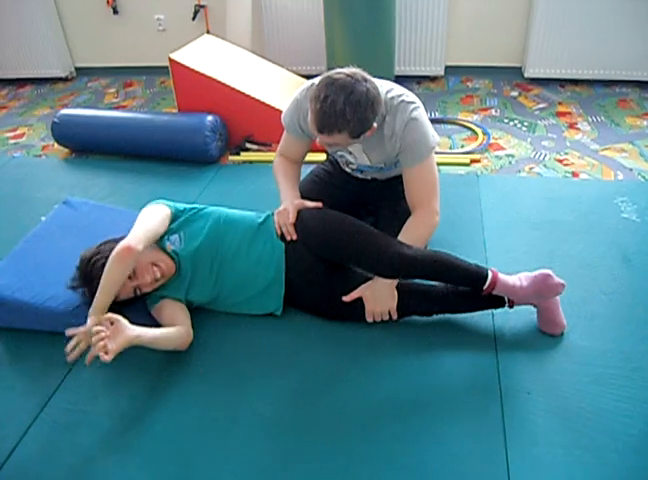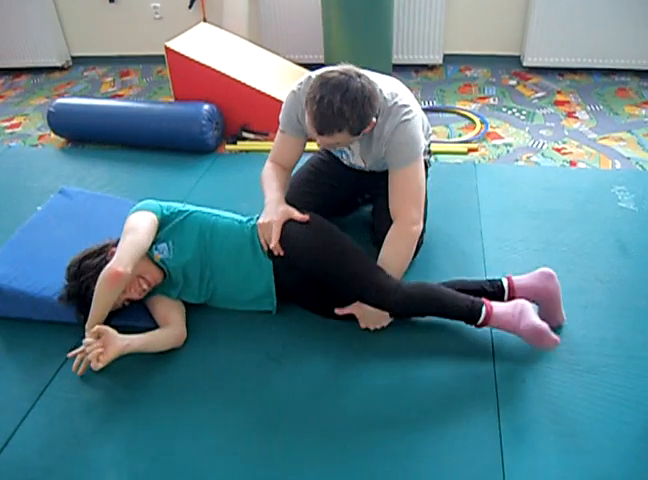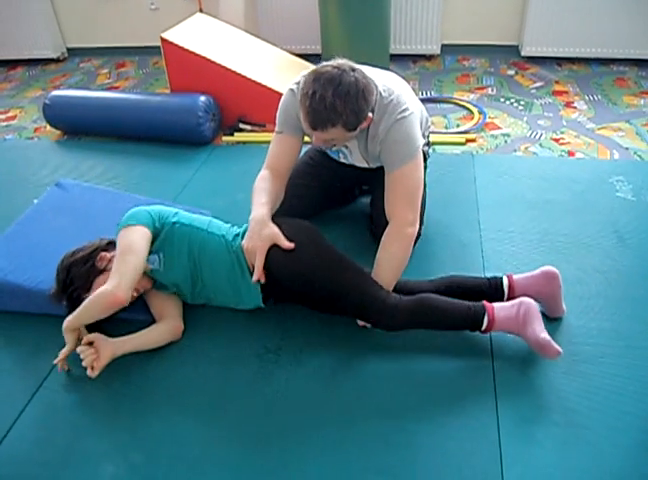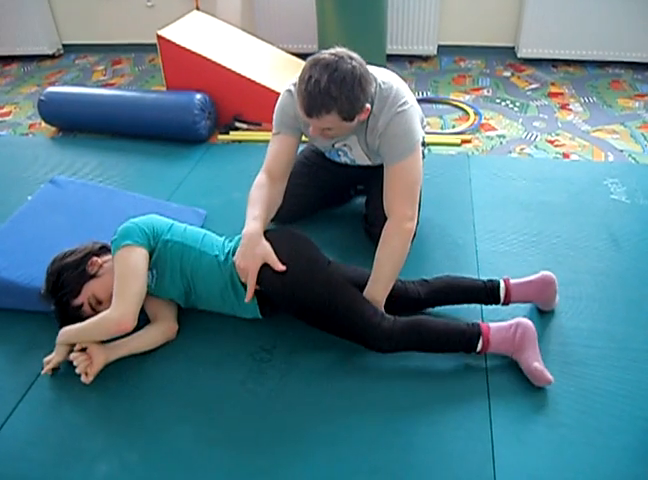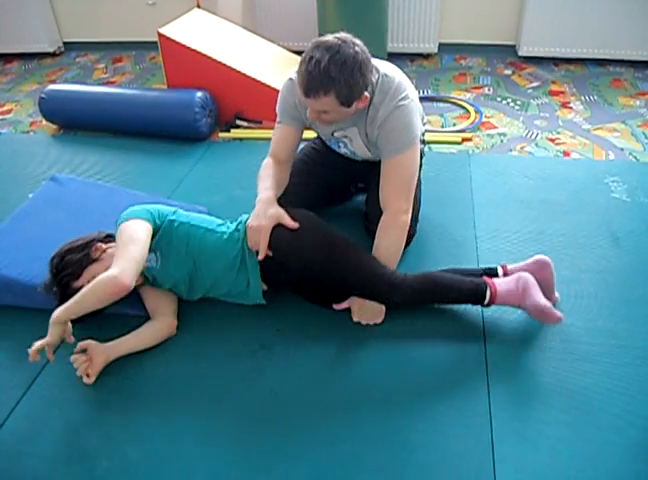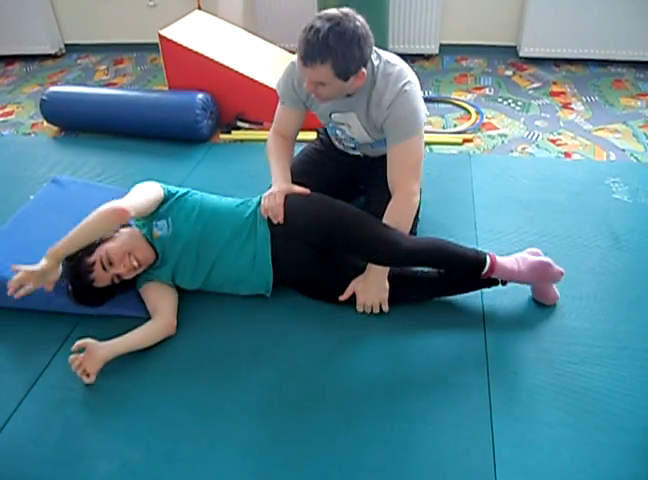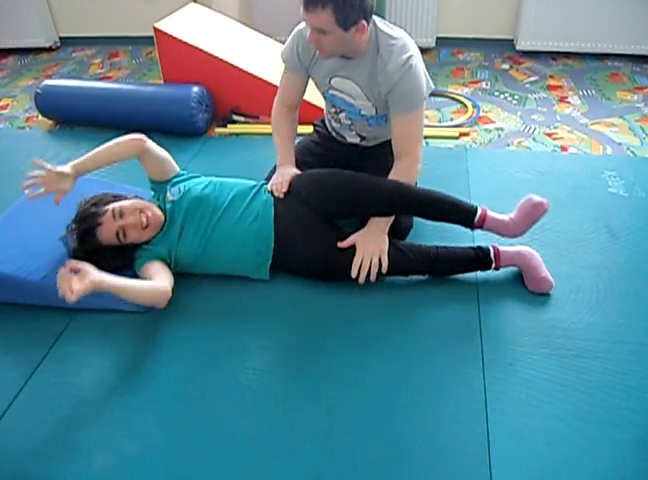
dt=0.4s
person 1, frame 1
left shoulder: (158, 211)
right shoulder: (164, 295)
left elbow: (130, 247)
right elbow: (182, 334)
left wrist: (97, 314)
right wrist: (129, 334)
left hip: (295, 237)
right hip: (295, 291)
left knee: (399, 261)
right knee: (410, 303)
left ankle: (510, 284)
right ankle: (516, 299)
person 1, frame 2
left shoulder: (145, 213)
right shoulder: (161, 289)
left elbow: (118, 270)
right elbow: (175, 332)
left wrist: (91, 324)
right wrist: (118, 343)
left hip: (287, 244)
right hip: (285, 290)
left knee: (390, 294)
right knee: (401, 304)
left ankle: (504, 312)
right ankle: (520, 286)
person 1, frame 3
left shoulder: (136, 221)
right shoulder: (153, 282)
left elbow: (118, 292)
right elbow: (171, 325)
left wrist: (74, 323)
right wrist: (111, 346)
left hip: (279, 253)
right hip: (275, 288)
left knee: (389, 311)
right knee: (408, 292)
left ankle: (510, 315)
right ankle: (522, 285)
person 1, frame 4
left shoulder: (130, 235)
right shoulder: (147, 281)
left elbow: (123, 319)
right elbow: (166, 326)
left wrist: (68, 335)
right wrist: (104, 352)
left hip: (273, 266)
right hip: (268, 290)
left knee: (380, 331)
right knee: (408, 295)
left ankle: (503, 336)
right ankle: (516, 288)
person 1, frame 5
left shoulder: (135, 218)
right shoulder: (151, 280)
left elbow: (117, 275)
right elbow: (166, 322)
left wrist: (63, 313)
right wrist: (106, 350)
left hip: (278, 244)
right hip: (280, 282)
left knee: (392, 288)
right knee: (393, 298)
left ankle: (508, 287)
right ankle: (512, 274)
person 1, frame 6
left shoulder: (153, 206)
right shoulder: (151, 278)
left elbow: (118, 208)
right elbow: (165, 324)
left wrist: (52, 259)
right wrist: (103, 350)
left hip: (284, 222)
right hip: (282, 273)
left knee: (394, 248)
right knee: (395, 286)
left ankle: (508, 264)
right ankle: (506, 278)
person 1, frame 7
left shoulder: (167, 190)
right shoulder: (151, 257)
left elbow: (139, 142)
right elbow: (160, 293)
left wrist: (72, 171)
right wrist: (97, 279)
left hip: (285, 200)
right hip: (286, 253)
left knee: (390, 193)
right knee: (398, 259)
left ankle: (498, 221)
right ankle: (502, 258)
person 2, frame 1
left shoulder: (408, 119)
right shoulder: (306, 99)
left elbow: (427, 212)
right elbow: (285, 158)
left wrist: (386, 280)
right wrist: (289, 198)
left hip: (396, 176)
right hip: (344, 170)
right knee: (288, 225)
left ankle: (377, 211)
right ankle: (362, 210)
person 2, frame 2
left shoulder: (401, 119)
right shoulder: (301, 95)
left elbow: (409, 222)
right elbow: (277, 164)
right wrist: (274, 202)
left hip: (401, 162)
right hip: (340, 160)
left knee: (404, 248)
right knee: (286, 221)
left ankle: (375, 198)
right ankle: (361, 196)
person 2, frame 3
left shoulder: (397, 118)
right shoulder: (297, 97)
left elbow: (405, 224)
right elbow: (273, 171)
right wrist: (260, 218)
left hip: (396, 155)
right hip: (336, 157)
left knee: (393, 231)
right knee: (284, 206)
left ankle: (373, 190)
right ankle: (356, 188)
person 2, frame 4
left shoulder: (397, 112)
right shoulder: (294, 98)
left elbow: (402, 220)
right elbow: (271, 176)
left wrist: (372, 301)
right wrist: (253, 230)
left hip: (389, 160)
right hip: (332, 156)
left knee: (384, 231)
right knee: (280, 209)
left ankle: (369, 190)
right ankle: (352, 188)
person 2, frame 5
left shoulder: (397, 105)
right shoulder: (297, 87)
left elbow: (398, 212)
right elbow: (277, 159)
right wrist: (265, 202)
left hip: (391, 156)
right hip: (335, 149)
left knee: (396, 237)
right knee: (280, 205)
left ankle: (368, 188)
right ankle: (355, 185)
person 2, frame 6
left shoulder: (398, 91)
right shoulder: (301, 71)
left elbow: (406, 194)
right elbow: (280, 135)
left wrist: (376, 274)
right wrist: (281, 182)
left hip: (388, 156)
right hip: (336, 148)
right knee: (278, 210)
left ankle: (367, 193)
right ankle: (353, 190)
person 2, frame 7
left shoulder: (401, 61)
right shoulder: (304, 39)
left elbow: (408, 160)
right elbow: (284, 107)
left wrist: (377, 229)
right wrist: (285, 164)
left hip: (385, 146)
right hip: (333, 137)
left knee: (392, 231)
